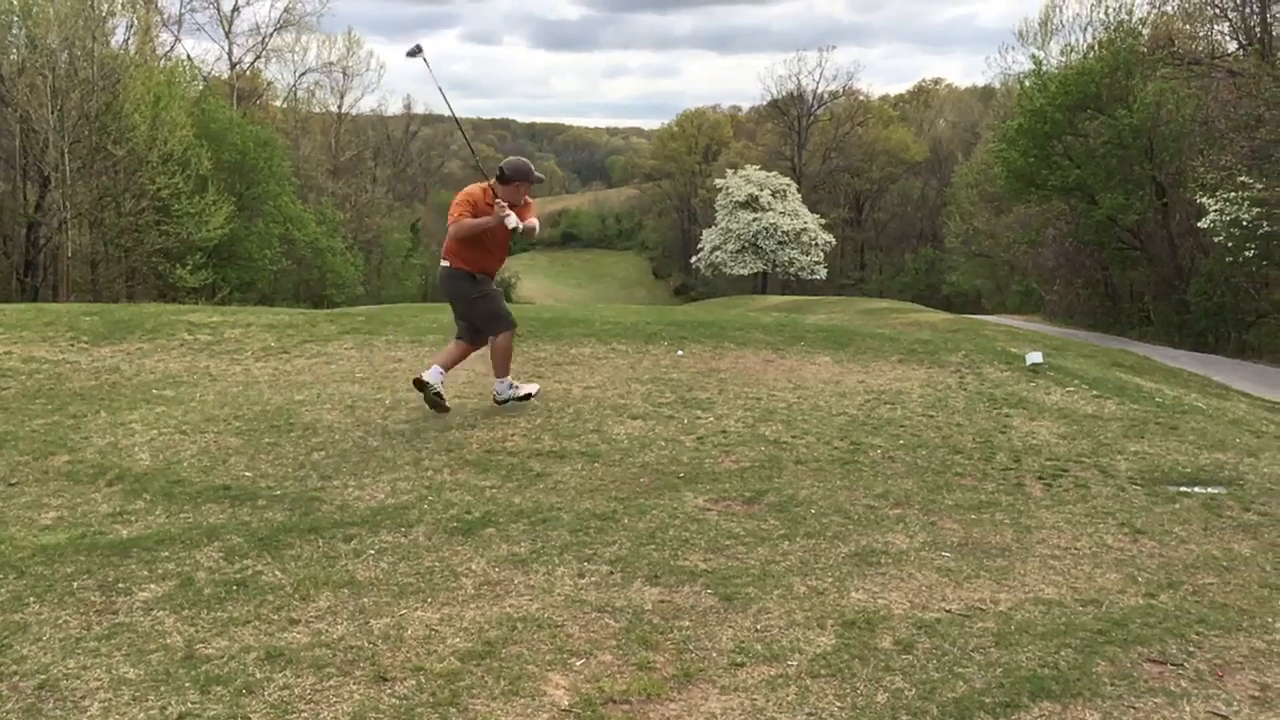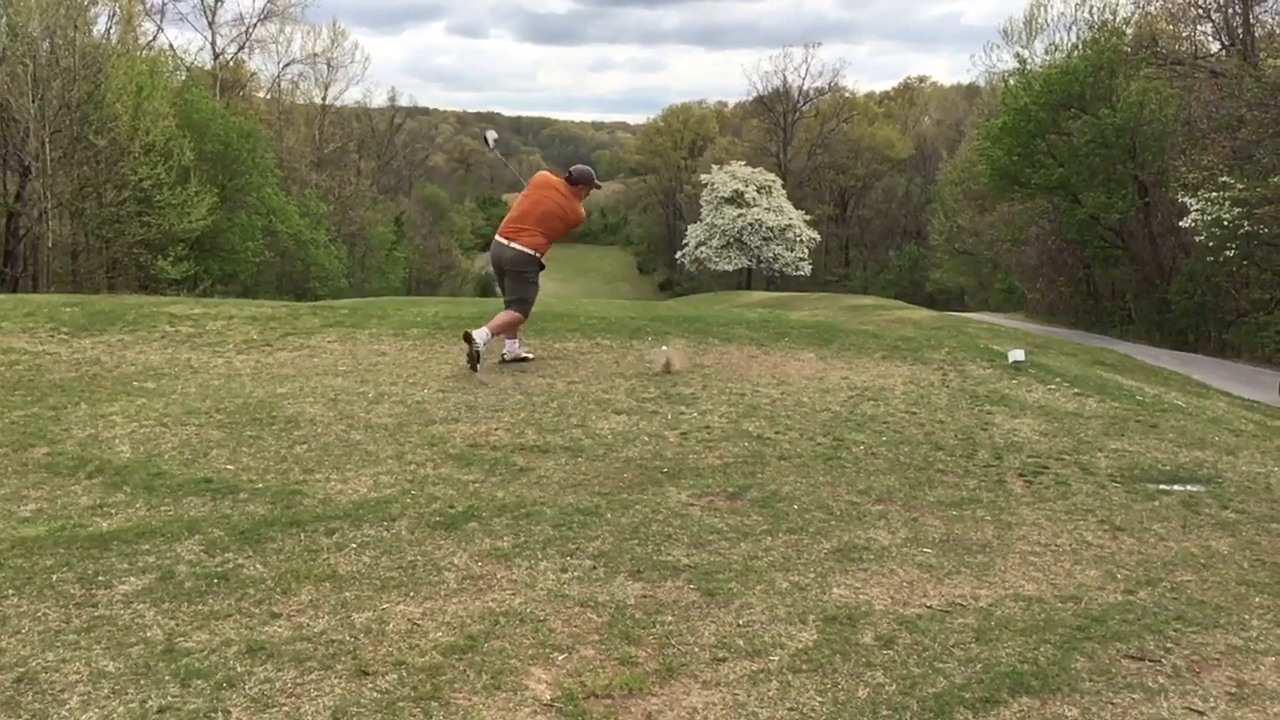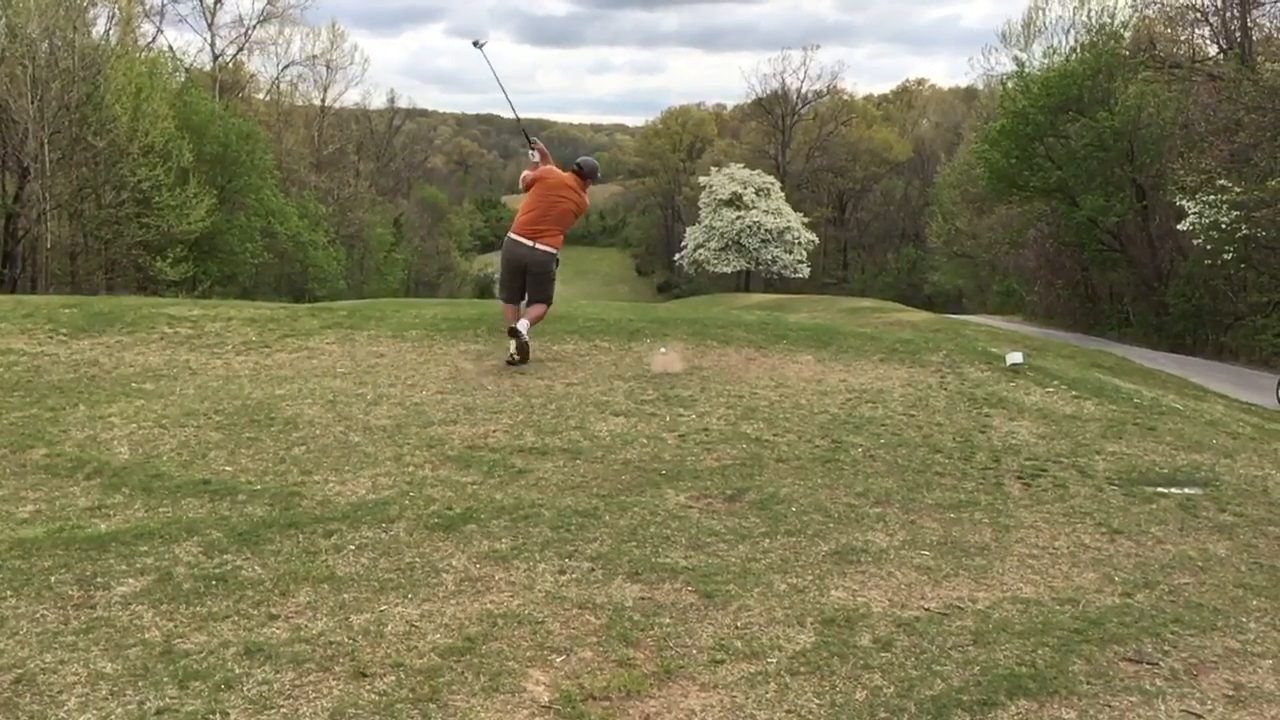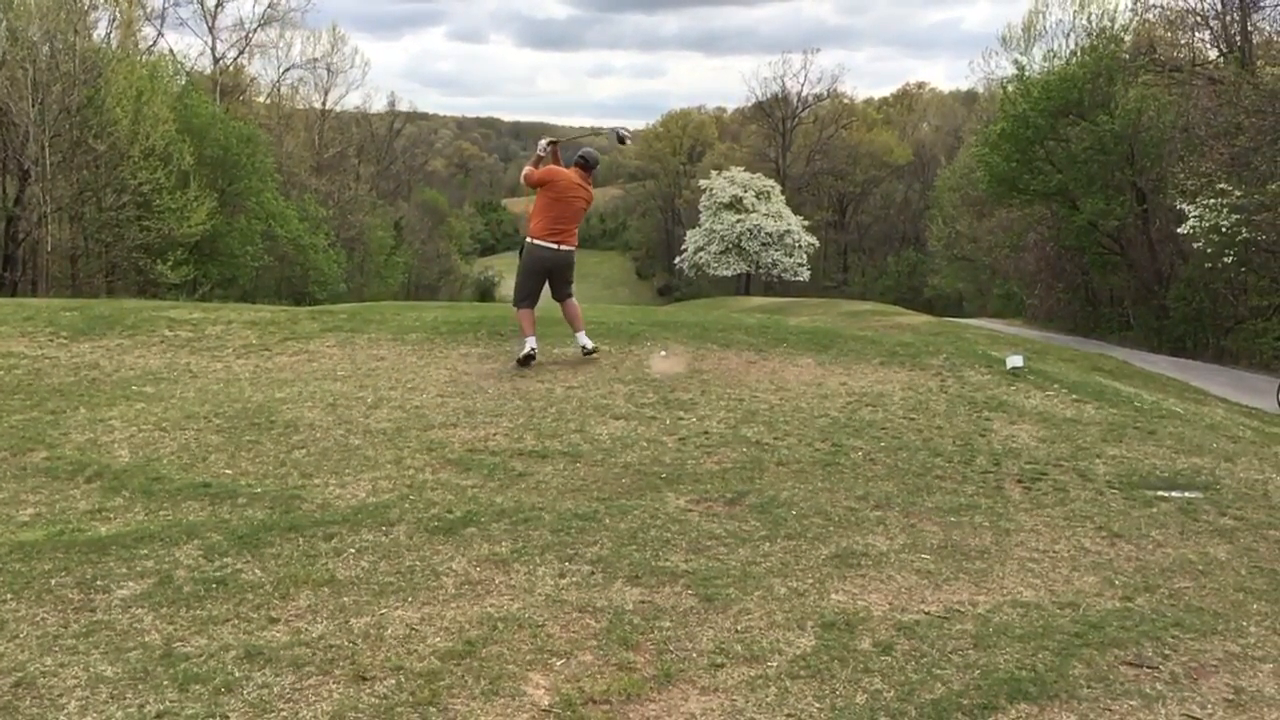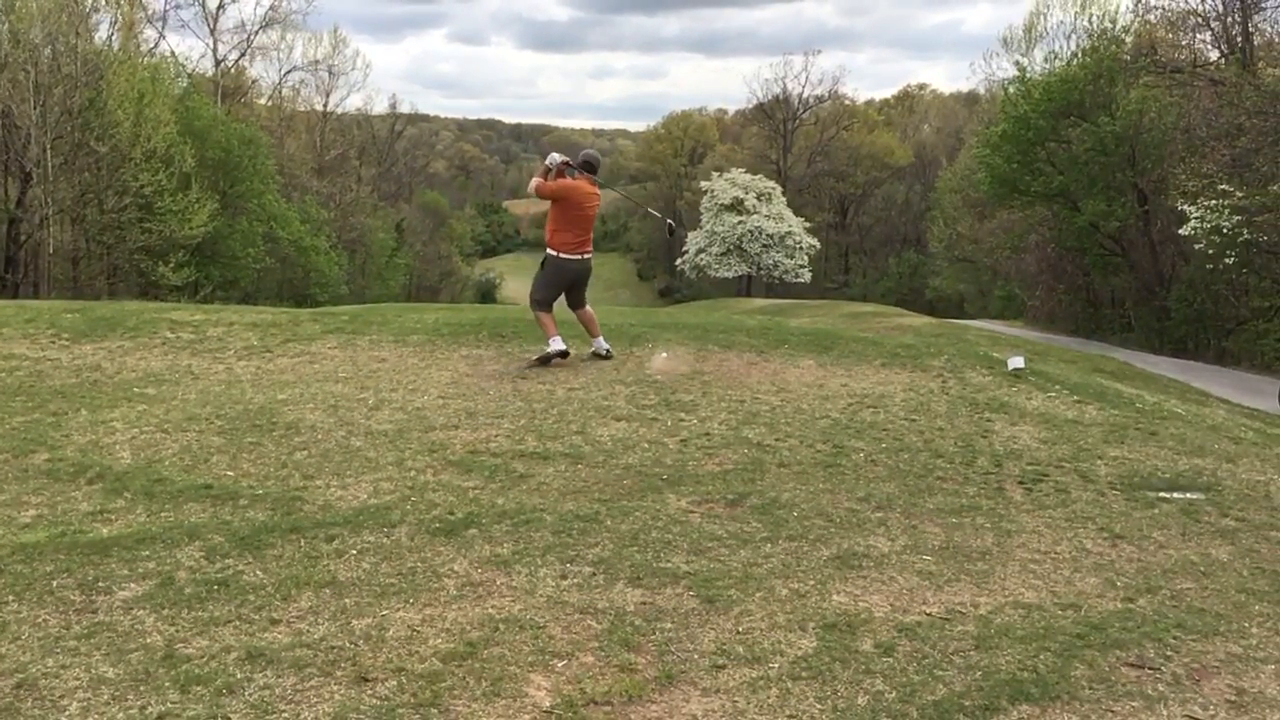
dt=1s
person 1, frame 1
left shoulder: (520, 201)
right shoulder: (472, 196)
left elbow: (532, 226)
right elbow: (455, 230)
left wrist: (519, 222)
right wrist: (492, 220)
left hip: (475, 276)
right hip: (460, 275)
left knee: (473, 335)
right knee: (502, 326)
left ankle: (432, 377)
right ankle: (503, 388)
person 1, frame 2
left shoulder: (542, 178)
right shoulder: (577, 213)
left hip: (498, 246)
right hip: (523, 257)
left knee: (514, 301)
right knee: (518, 310)
left ankle: (512, 348)
right ankle: (480, 336)
person 1, frame 3
left shoulder: (549, 174)
right shoulder: (582, 202)
left elbow: (525, 182)
left wrist: (536, 159)
right wrist: (545, 154)
left hip: (514, 244)
right hip: (543, 254)
left knee: (511, 299)
right knee: (540, 302)
left ankle: (516, 350)
right ankle: (522, 326)
person 1, frame 4
left shoulder: (554, 174)
right shoulder: (588, 192)
left elbow: (526, 177)
left wrist: (540, 154)
right wrist: (554, 154)
left hip: (537, 249)
right hip: (565, 253)
left knee: (524, 301)
right knee: (565, 296)
left ankle: (530, 344)
right ankle: (583, 340)
person 1, frame 5
left shoulder: (568, 187)
right shoulder: (594, 193)
left elbow: (534, 188)
left wrist: (549, 165)
right wrist: (559, 170)
left hip: (559, 259)
right hip: (583, 260)
left knee: (539, 302)
right knee: (578, 303)
left ankle: (556, 344)
right ankle: (601, 346)
